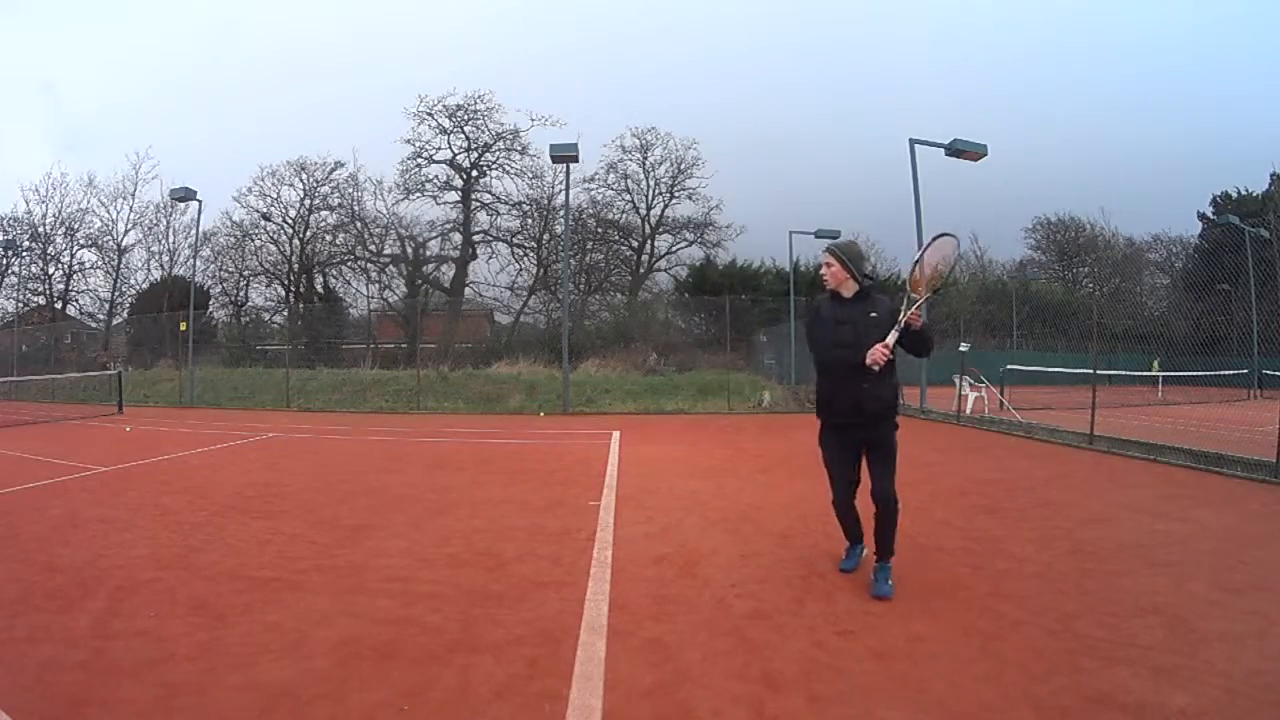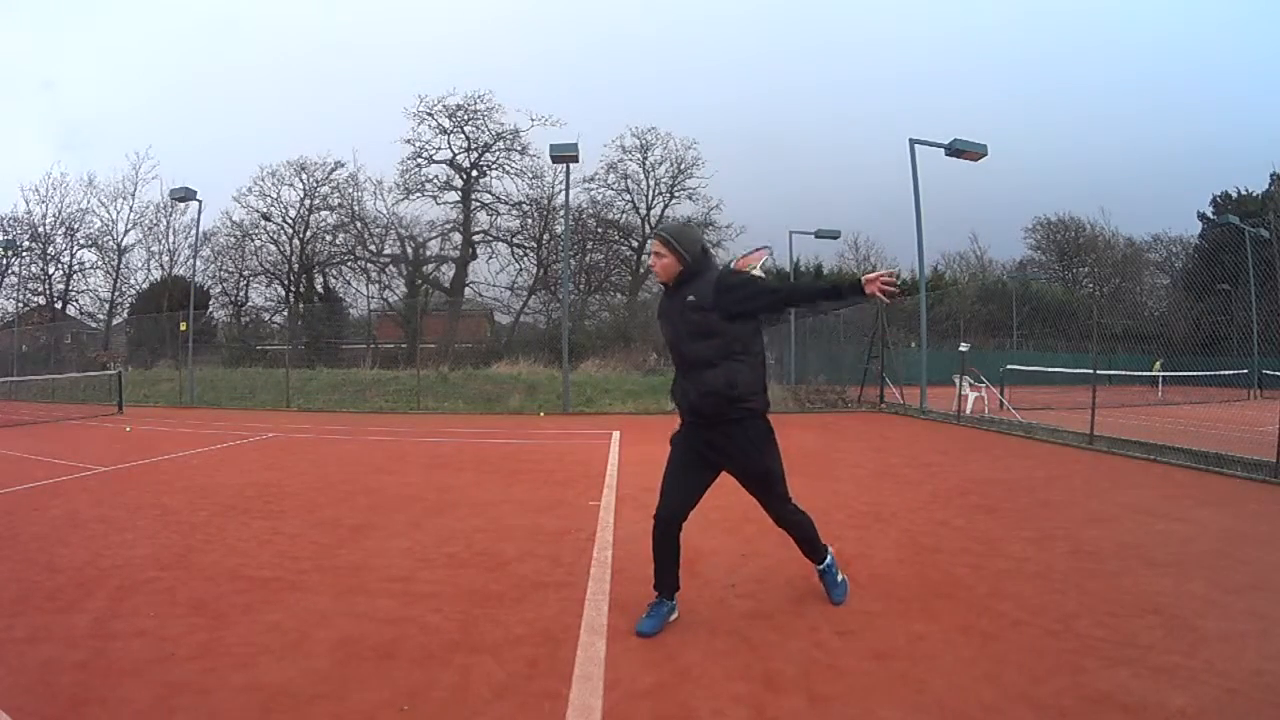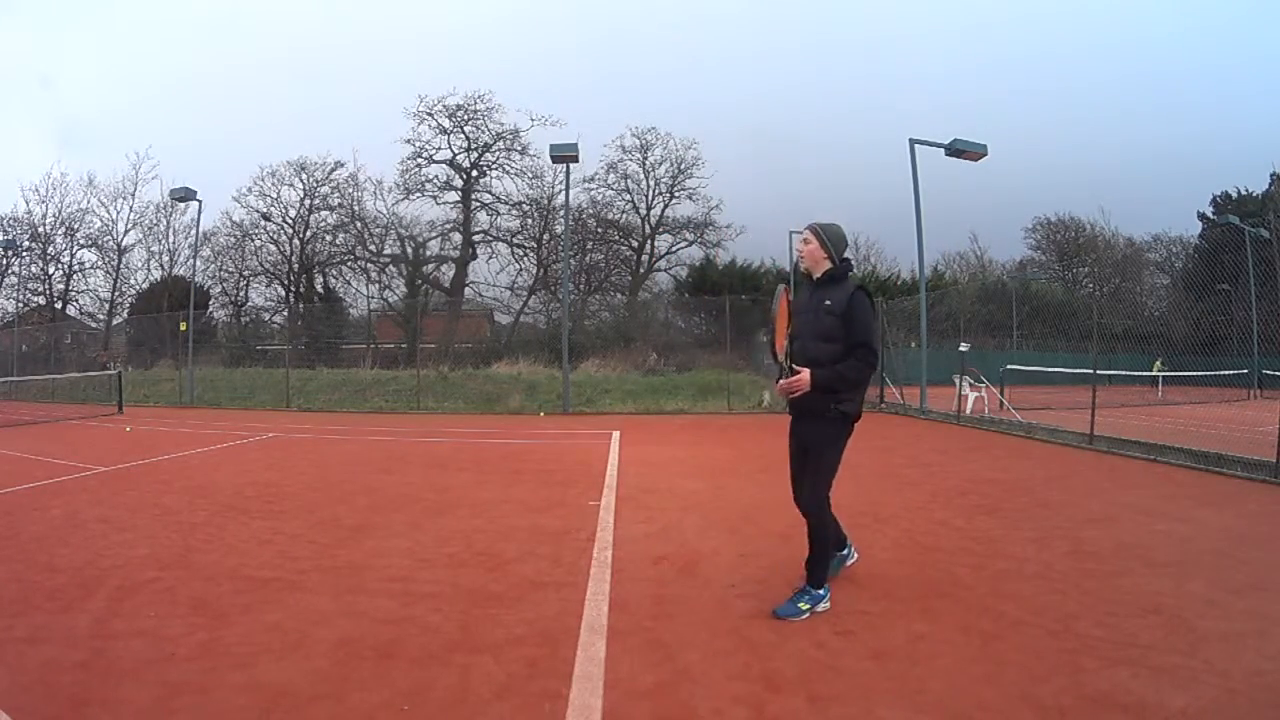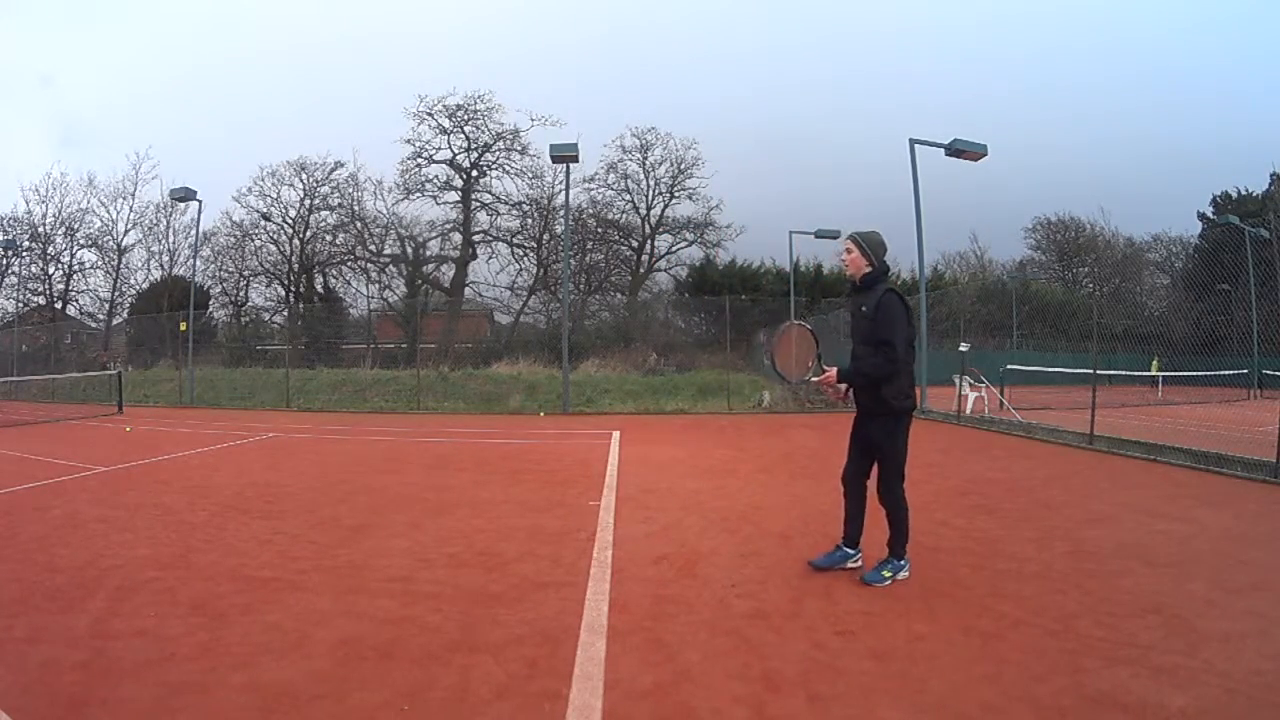
dt=1s
person 1, frame 1
left shoulder: (884, 307)
right shoulder: (820, 310)
left elbow: (924, 350)
right elbow: (823, 356)
left wrist: (916, 328)
right wrist: (861, 358)
left hip: (878, 420)
right hip: (836, 423)
left knee: (884, 494)
right knee: (842, 497)
left ankle: (883, 563)
right ankle: (855, 543)
person 1, frame 2
left shoulder: (721, 286)
right shoulder: (670, 302)
left elbow: (789, 294)
left wrist: (855, 288)
left hip: (741, 424)
right hip: (695, 428)
left knee: (780, 508)
right knee: (667, 517)
left ankle: (823, 561)
right ankle: (665, 600)
person 1, frame 3
left shoulder: (851, 296)
right shoulder: (803, 294)
left elbow: (866, 360)
left wrist: (818, 379)
right wrist: (788, 376)
left hip: (832, 415)
right hip: (802, 411)
left knee: (813, 498)
right knee: (803, 494)
left ankle: (816, 588)
right ankle: (840, 549)
person 1, frame 4
left shoulder: (887, 299)
right shoulder: (861, 297)
left elbow: (891, 359)
left wrist: (844, 375)
right wrist: (846, 381)
left hip: (890, 409)
right hip: (868, 406)
left knee: (889, 486)
right knee: (853, 477)
left ankle: (898, 560)
right ankle: (850, 549)
